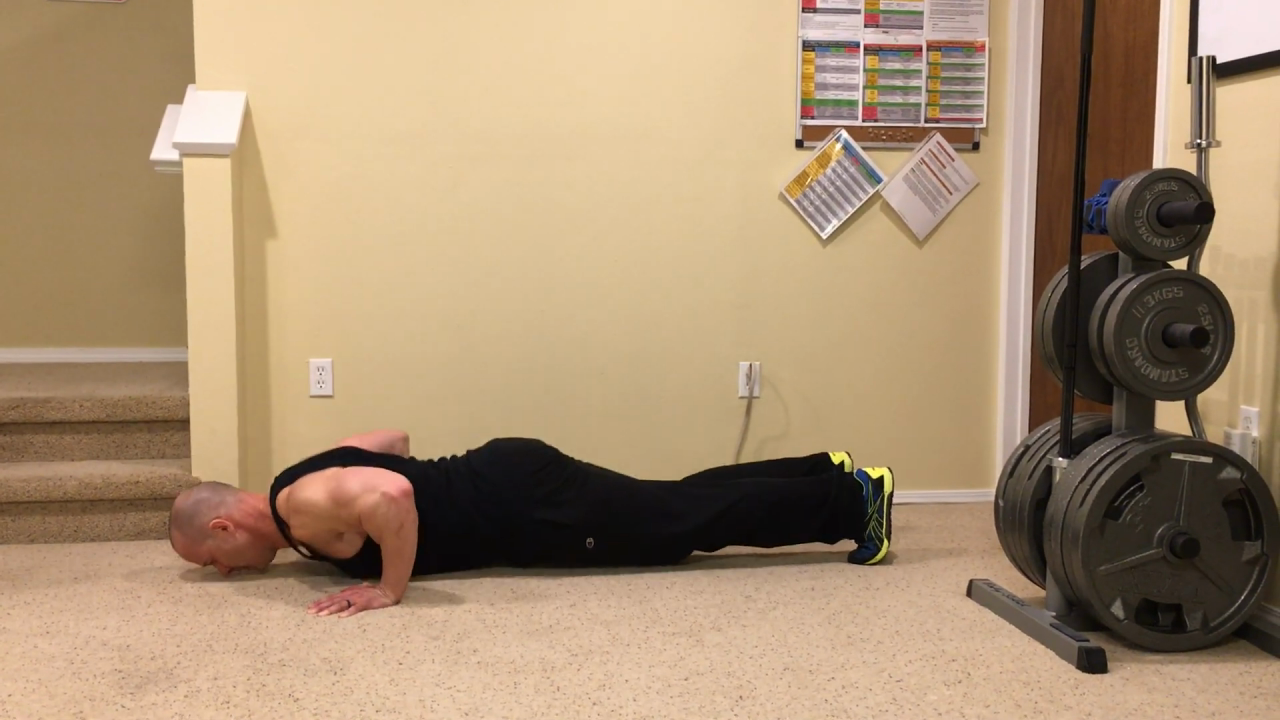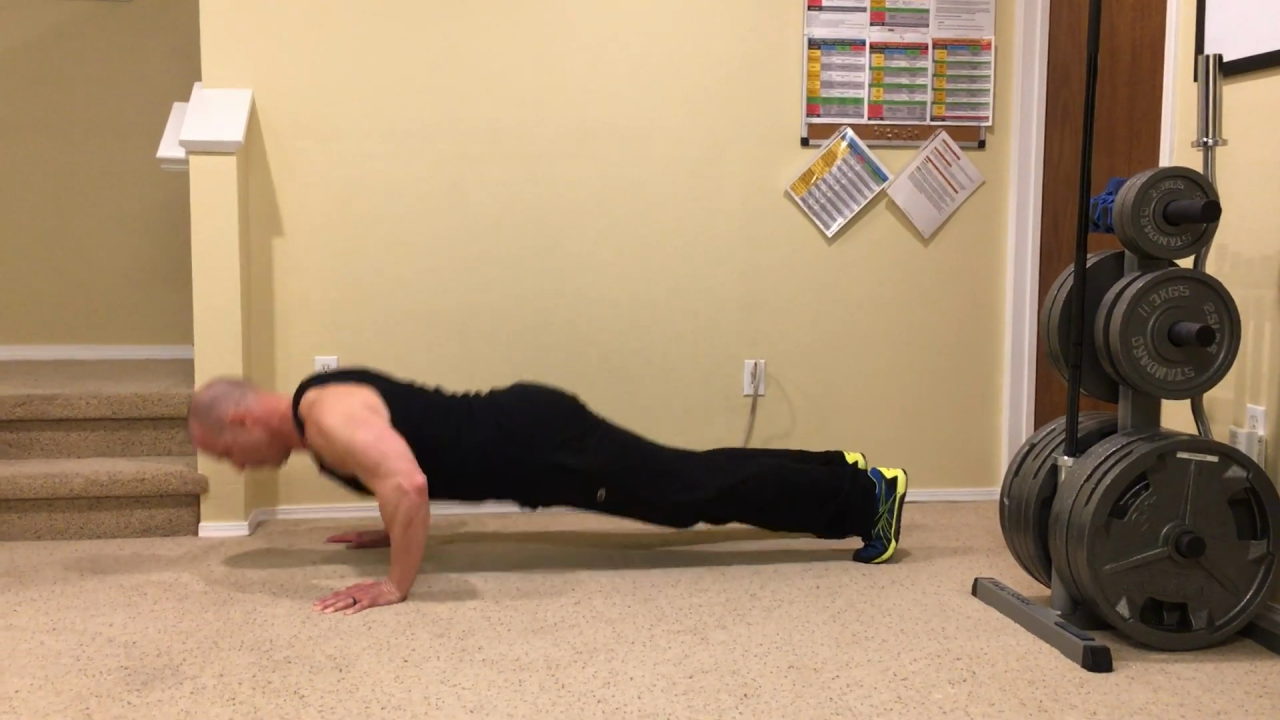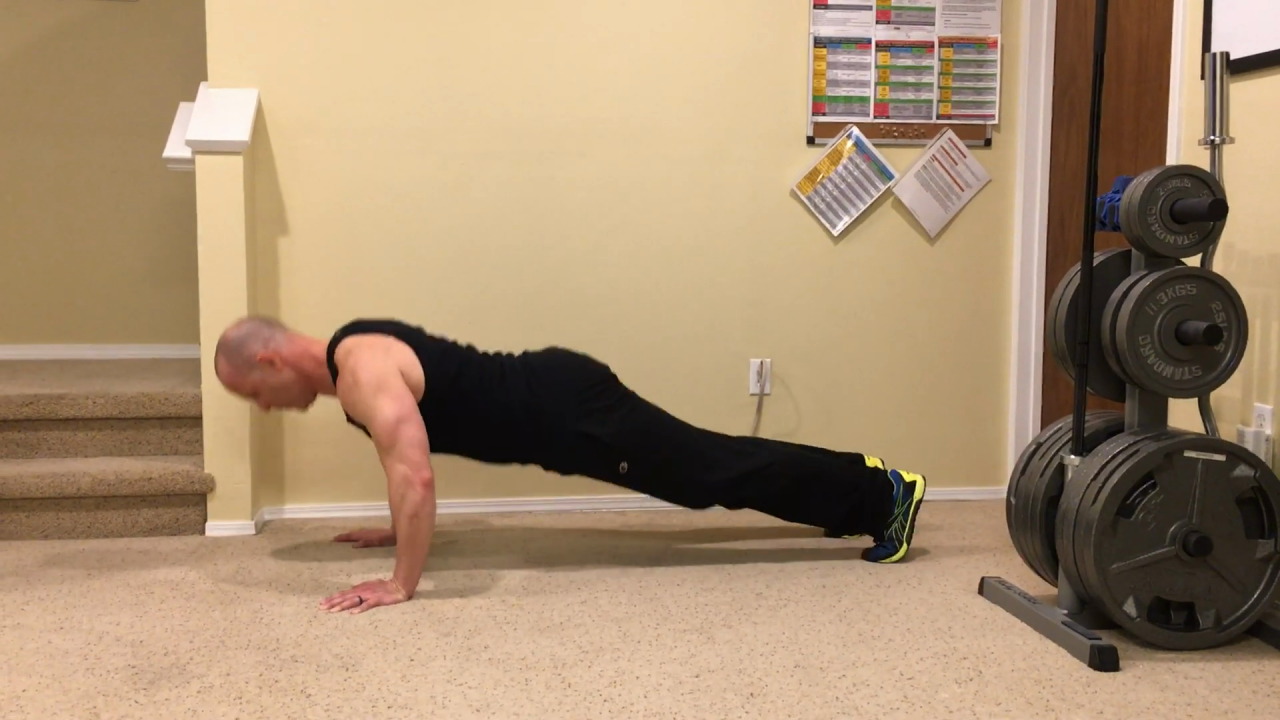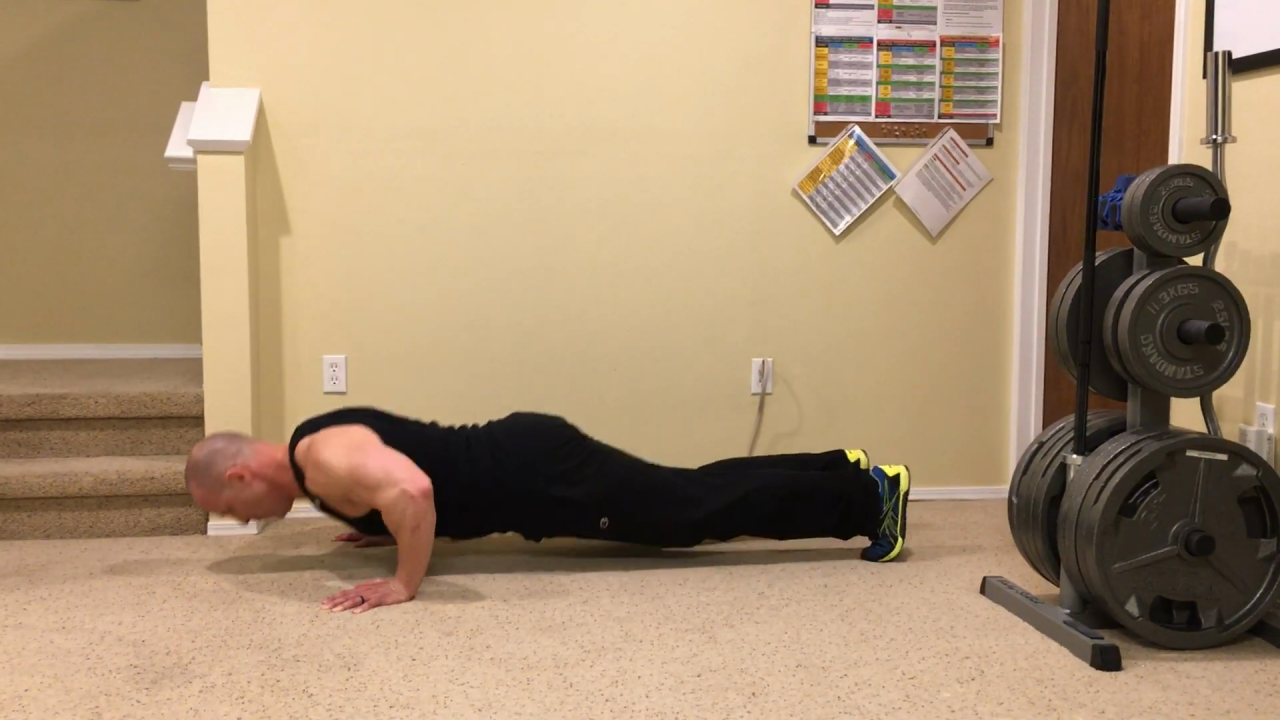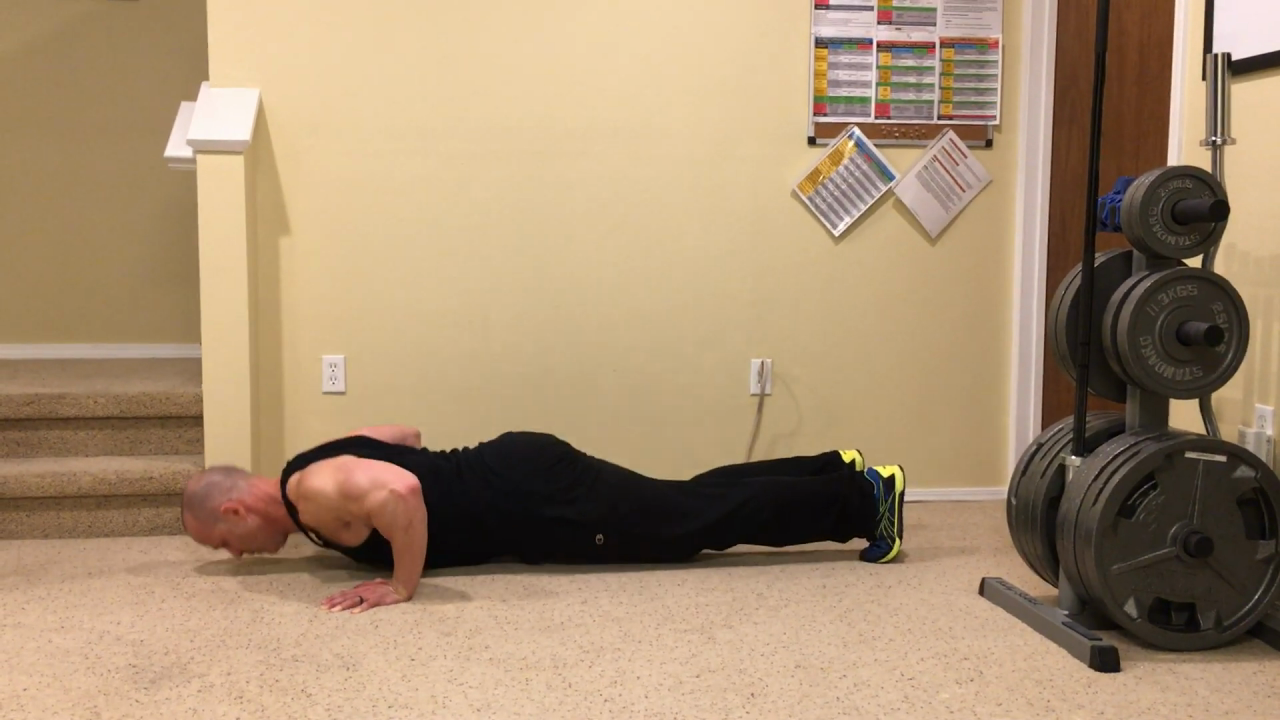
dt=0.4s
person 1, frame 1
left shoulder: (302, 511)
right shoulder: (307, 485)
left elbow: (394, 492)
right elbow: (395, 441)
left wrist: (389, 588)
left hip: (520, 506)
right hip: (505, 478)
left knee: (692, 521)
right knee: (683, 503)
left ankle: (853, 495)
right ankle: (831, 476)
person 1, frame 2
left shoulder: (322, 420)
right shoulder: (323, 401)
left elbow: (409, 484)
left wrist: (397, 584)
right wrist: (392, 530)
left hip: (539, 446)
right hip: (521, 426)
left knee: (702, 491)
right knee: (696, 478)
left ankle: (864, 495)
right ankle: (844, 473)
person 1, frame 3
left shoulder: (361, 369)
right shoulder: (353, 352)
left elbow: (413, 475)
right elbow: (411, 457)
left wrist: (401, 585)
right wrist: (397, 528)
left hip: (569, 412)
right hip: (550, 400)
left knee: (724, 476)
right knee: (720, 466)
left ankle: (883, 495)
right ankle: (865, 480)
person 1, frame 4
left shoulder: (321, 462)
right shoulder: (321, 442)
left elbow: (413, 490)
left wrist: (404, 584)
right wrist: (389, 528)
left hip: (539, 477)
right hip: (521, 453)
left knee: (705, 509)
right knee: (699, 491)
left ankle: (869, 494)
right ankle: (845, 472)
person 1, frame 5
left shoulder: (312, 495)
right shoulder: (321, 468)
left elbow: (401, 491)
right elbow: (406, 437)
left wrist: (402, 585)
left hip: (531, 501)
right hip: (514, 471)
left knee: (699, 520)
right knee: (690, 501)
left ankle: (863, 499)
right ankle: (839, 474)
